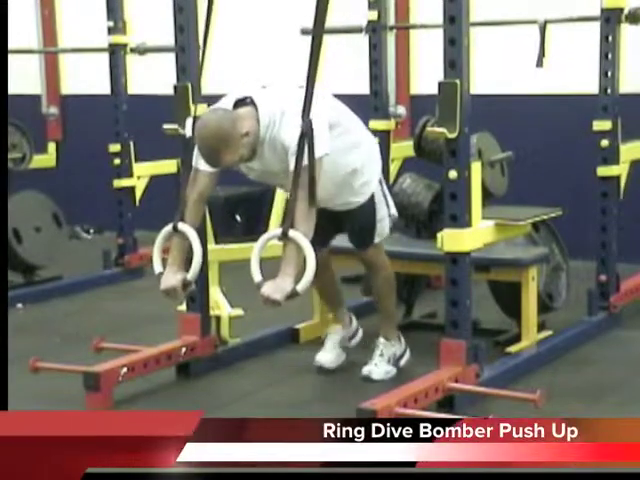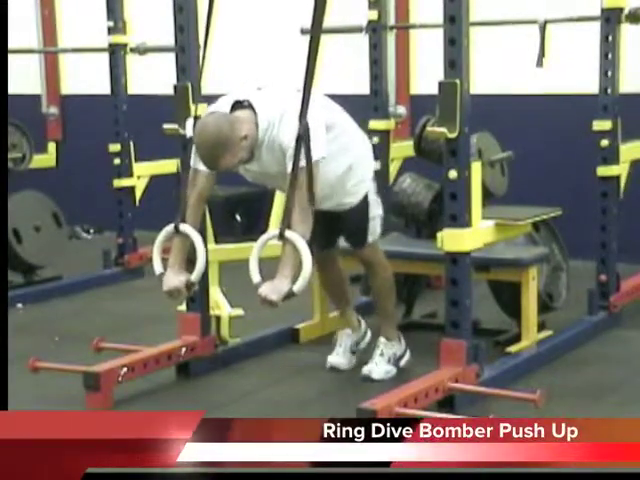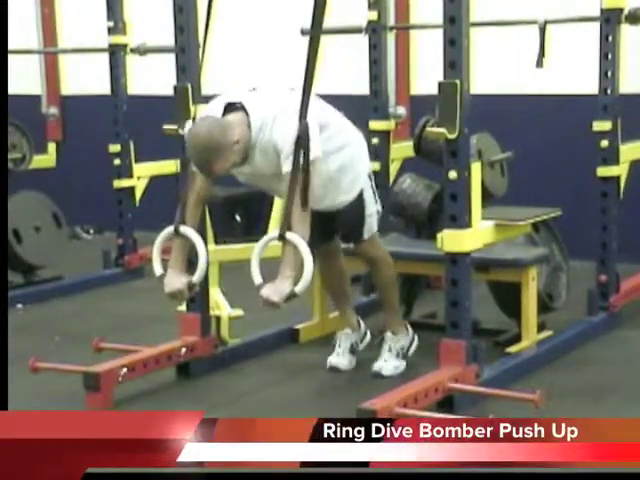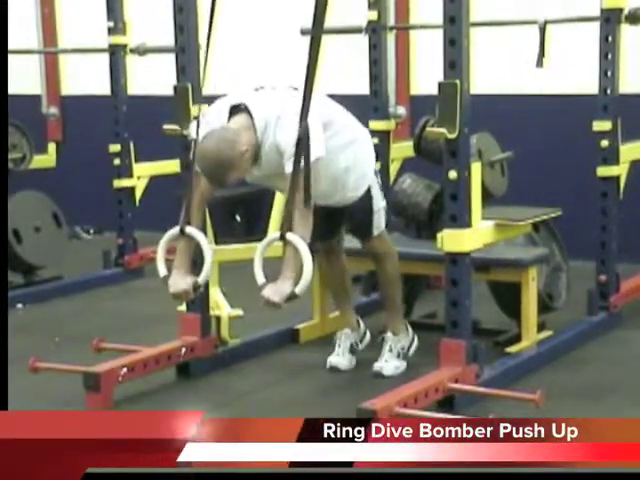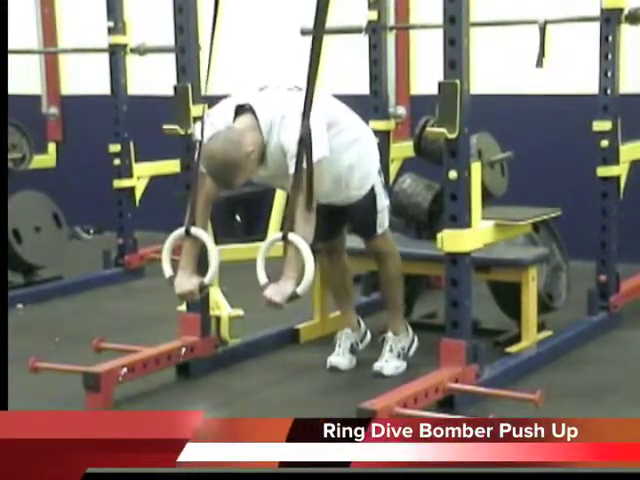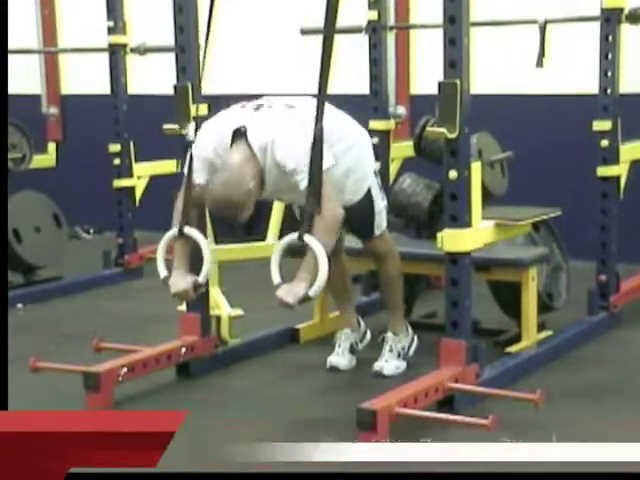
dt=0.4s
person 1, frame 1
left shoulder: (295, 122)
right shoulder: (216, 127)
left elbow: (305, 200)
right elbow: (195, 196)
left wrist: (286, 277)
right wrist: (174, 267)
left hip: (354, 173)
right hip: (312, 185)
left knee: (371, 255)
right knee: (314, 255)
left ankle: (392, 342)
right ankle: (343, 326)
person 1, frame 2
left shoulder: (292, 124)
right shoulder: (213, 128)
left elbow: (301, 203)
right elbow: (195, 197)
left wrist: (283, 278)
right wrist: (175, 267)
left hip: (347, 172)
right hip: (306, 185)
left knee: (367, 254)
right knee: (322, 256)
left ankle: (392, 342)
right ankle: (353, 328)
person 1, frame 3
left shoulder: (286, 125)
right shoulder: (206, 130)
left elbow: (300, 202)
right elbow: (193, 198)
left wrist: (285, 278)
right wrist: (176, 268)
left hip: (343, 168)
right hip: (303, 182)
left knee: (367, 249)
right knee: (324, 252)
left ankle: (399, 334)
right ankle: (352, 328)
person 1, frame 4
left shoulder: (290, 126)
right shoulder: (210, 129)
left elbow: (301, 204)
right elbow: (196, 199)
left wrist: (286, 279)
right wrist: (181, 269)
left hip: (349, 163)
right hip: (310, 178)
left knee: (375, 246)
right knee: (326, 248)
left ankle: (399, 334)
right ankle: (352, 329)
person 1, frame 5
left shoulder: (295, 125)
right shoulder: (215, 127)
left elbow: (305, 205)
right elbow: (201, 199)
left wrist: (288, 279)
right wrist: (186, 270)
left hip: (353, 162)
right hip: (317, 176)
left knee: (378, 245)
right knee: (327, 248)
left ankle: (400, 334)
right ankle: (352, 329)
person 1, frame 6
left shoulder: (291, 148)
right shoulder: (209, 143)
left elbow: (329, 213)
right elbow: (187, 201)
left wrist: (302, 282)
right wrist: (180, 269)
left hip: (348, 155)
left knee: (377, 245)
right knee: (327, 248)
left ankle: (400, 333)
right ankle: (352, 328)
